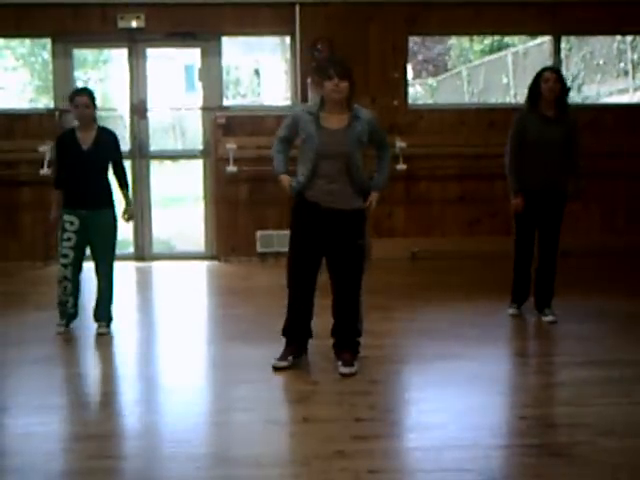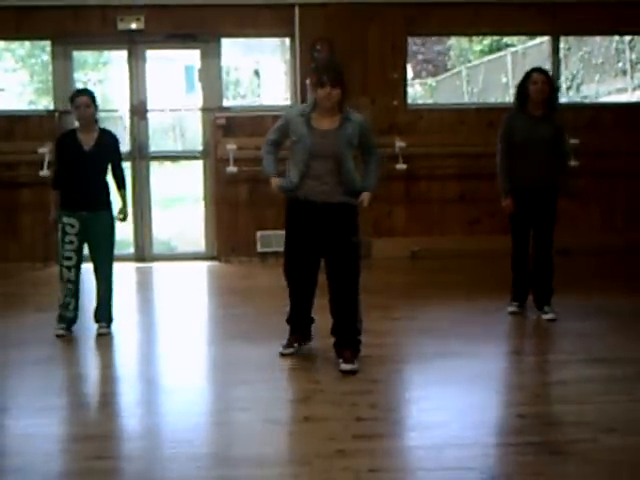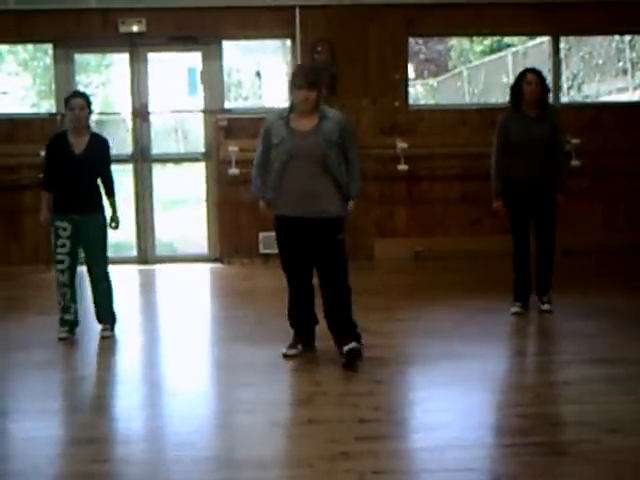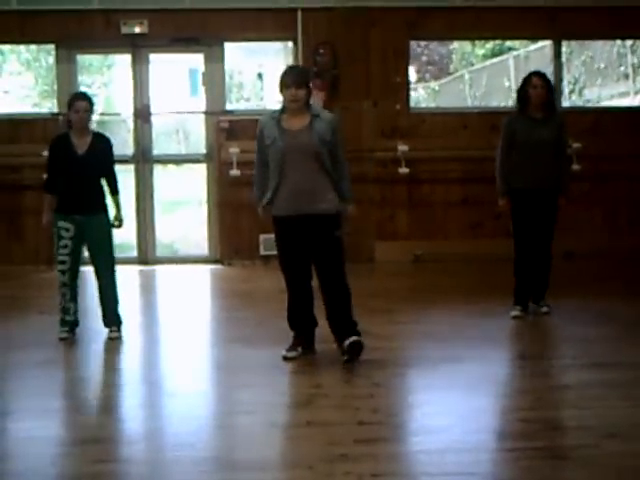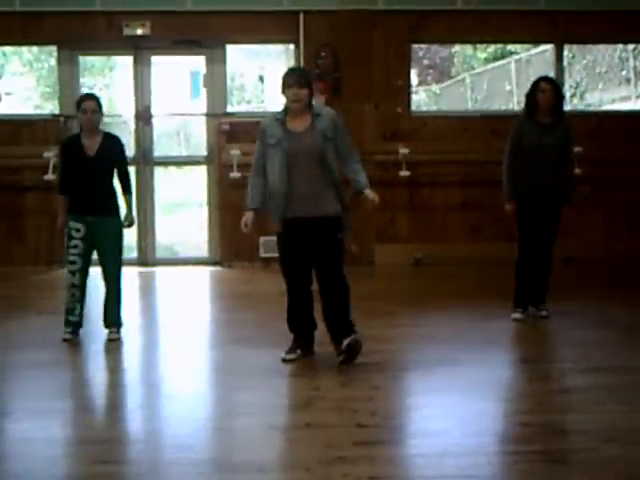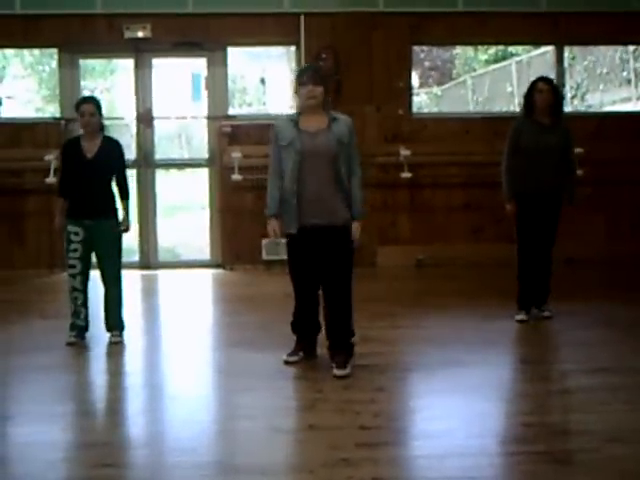
dt=0.3s
person 1, frame 1
left shoulder: (365, 120)
right shoulder: (302, 117)
left elbow: (384, 150)
right elbow: (281, 140)
left wrist: (377, 186)
right wrist: (281, 172)
left hip: (349, 211)
right hip: (308, 207)
left knee: (347, 282)
right knee: (300, 277)
left ankle: (347, 348)
right ankle: (293, 343)
person 1, frame 2
left shoulder: (356, 123)
right shoulder: (294, 118)
left elbow: (371, 155)
right elbow: (271, 144)
left wrist: (367, 187)
right wrist: (272, 174)
left hip: (340, 208)
right hip: (301, 206)
left knee: (344, 280)
right knee: (298, 274)
left ankle: (347, 347)
right ankle: (299, 331)
person 1, frame 3
left shoulder: (336, 122)
right shoulder: (274, 124)
left elbow: (351, 159)
right elbow: (261, 161)
left wrist: (352, 194)
right wrist: (260, 195)
left hip: (327, 213)
right hip: (288, 213)
left knee: (334, 277)
right knee: (297, 278)
left ankle: (347, 338)
right ankle: (302, 334)
person 1, frame 4
left shoulder: (327, 122)
right shoulder: (267, 125)
left elbow: (339, 163)
right elbow: (261, 167)
left wrist: (346, 198)
right wrist: (262, 200)
left hip: (324, 210)
right hip: (285, 214)
left knee: (332, 274)
right knee: (295, 279)
left ankle: (347, 334)
right ankle: (302, 337)
person 1, frame 5
left shoulder: (329, 119)
right shoulder: (269, 126)
left elbow: (348, 157)
right elbow: (259, 170)
left wrist: (363, 187)
right wrist: (251, 206)
left hip: (326, 212)
right hip: (288, 216)
left knee: (331, 275)
right knee: (295, 281)
left ankle: (345, 335)
right ankle: (302, 338)
person 1, frame 6
left shoulder: (343, 126)
right shoulder: (283, 129)
left elbow: (353, 172)
right elbow: (276, 174)
left wrist: (357, 215)
right wrist: (273, 215)
left hip: (336, 221)
right hip: (298, 222)
left knee: (338, 287)
right knee: (303, 286)
left ankle: (341, 350)
right ankle: (305, 341)
person 2, frame 1
left shoulder: (566, 121)
right shoulder: (524, 118)
left elbow: (572, 158)
right elbow: (512, 157)
left wrist: (569, 187)
right wrist: (515, 192)
left hip: (555, 194)
right hip: (527, 192)
left knee: (549, 249)
right knee: (523, 247)
left ankle: (544, 303)
right ankle: (517, 299)
person 2, frame 2
left shoulder: (554, 120)
right shoulder: (513, 119)
left elbow: (562, 156)
right elbow: (503, 157)
left wrist: (560, 188)
right wrist: (506, 192)
left hip: (546, 192)
right hip: (519, 191)
left knee: (544, 247)
right knee: (520, 246)
left ankle: (544, 301)
right ankle: (518, 298)
person 2, frame 3
left shoulder: (550, 117)
right shoulder: (508, 119)
left elbow: (559, 154)
right elbow: (498, 157)
left wrist: (560, 187)
right wrist: (498, 193)
left hip: (545, 189)
right hip: (516, 190)
left knee: (546, 241)
right knee: (520, 244)
left ankle: (543, 292)
right ankle: (520, 297)
person 2, frame 4
left shoulder: (556, 121)
right shoulder: (514, 121)
left elbow: (563, 157)
right elbow: (503, 158)
left wrist: (562, 191)
right wrist: (503, 192)
left hip: (547, 192)
right hip: (520, 191)
left knee: (543, 245)
right knee: (523, 246)
left ankle: (539, 296)
right ankle: (520, 301)
person 2, frame 5
left shoulder: (563, 127)
right shoulder: (523, 125)
left elbow: (568, 163)
right elbow: (510, 162)
left wrist: (566, 196)
right wrist: (510, 197)
left hip: (552, 196)
right hip: (526, 195)
left knee: (545, 249)
right knee: (526, 248)
left ankle: (539, 299)
right ankle: (520, 303)
person 2, frame 6
left shoulder: (561, 128)
right shoulder: (521, 126)
left elbow: (569, 164)
right elbow: (508, 163)
left wrist: (568, 194)
right wrist: (509, 197)
left hip: (551, 197)
right hip: (526, 196)
left knee: (545, 249)
right knee: (526, 249)
left ankle: (541, 300)
right ankle: (524, 304)
person 3, frame 1
left shoulder: (108, 137)
right shoulder: (64, 139)
left elbow: (119, 171)
right elbow: (60, 175)
left wrist: (128, 203)
right wrist: (56, 207)
left hip: (102, 208)
right hip: (72, 209)
left knee: (104, 265)
right knee: (67, 264)
left ankle: (103, 318)
right ankle: (66, 315)
person 3, frame 2
left shoulder: (108, 138)
right shoulder: (64, 140)
left elbow: (117, 172)
right elbow: (59, 176)
left wrist: (124, 203)
right wrist: (55, 208)
left hip: (100, 210)
right hip: (70, 211)
left knee: (103, 266)
right knee: (68, 267)
left ankle: (103, 319)
right ankle: (65, 319)
person 3, frame 3
left shoulder: (100, 143)
right shoulder: (56, 142)
left elbow: (106, 177)
right elbow: (48, 179)
left wrist: (114, 210)
right wrist: (45, 209)
left hip: (93, 213)
right hip: (63, 214)
left knee: (98, 268)
right knee: (64, 270)
left ankle: (107, 320)
right ankle: (67, 322)
person 3, frame 4
left shoulder: (102, 142)
right shoulder: (58, 143)
left elbow: (110, 177)
right elbow: (51, 180)
left wrist: (118, 209)
right wrist: (47, 211)
left hip: (96, 213)
right hip: (66, 214)
left knee: (105, 268)
right knee: (65, 270)
left ankle: (113, 322)
right ankle: (68, 323)
person 3, frame 5
left shoulder: (113, 142)
right shoulder: (69, 145)
left elbow: (123, 177)
right elbow: (64, 182)
left wrist: (129, 210)
right wrist: (62, 213)
left hip: (108, 215)
right hip: (78, 215)
left knee: (112, 271)
right knee: (75, 270)
left ankle: (113, 324)
right ankle: (72, 323)
person 3, frame 6
left shoulder: (112, 146)
right shoulder: (69, 147)
left elbow: (121, 182)
right elbow: (64, 184)
left wrist: (126, 215)
right wrist: (60, 215)
left hip: (106, 218)
right hip: (76, 219)
left knee: (111, 274)
right knee: (76, 275)
left ankle: (115, 327)
right ankle: (78, 327)
